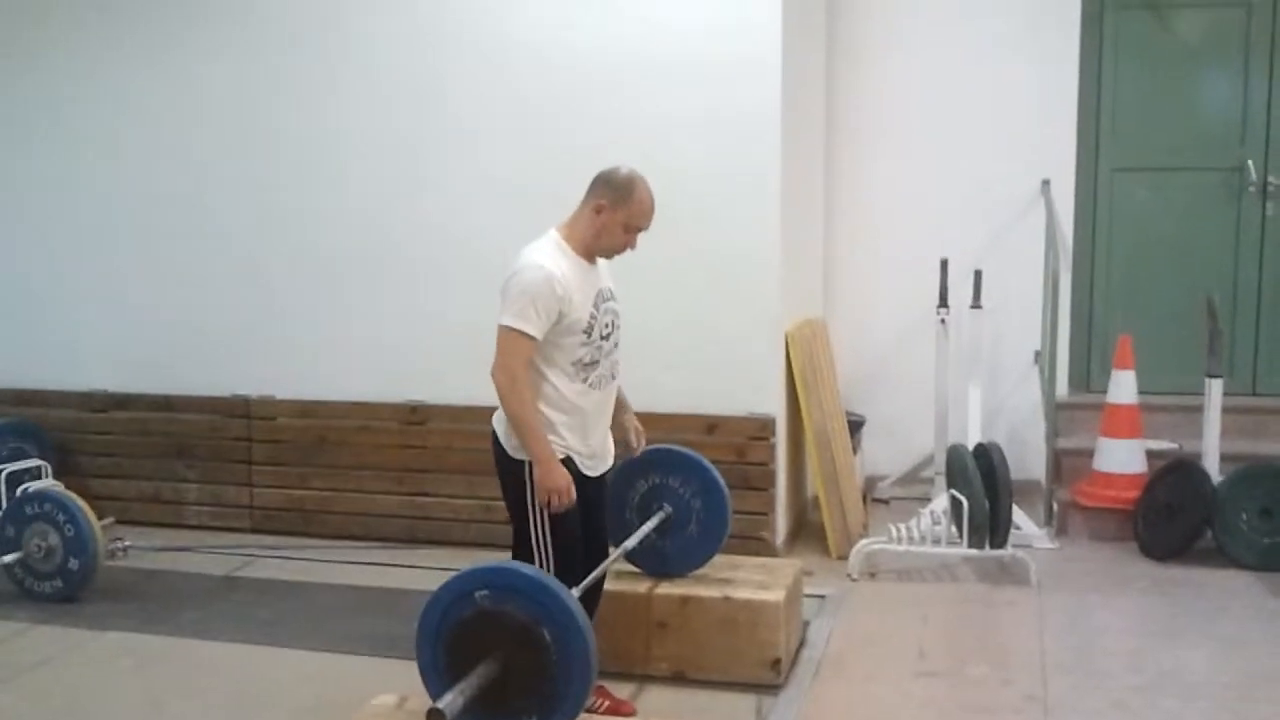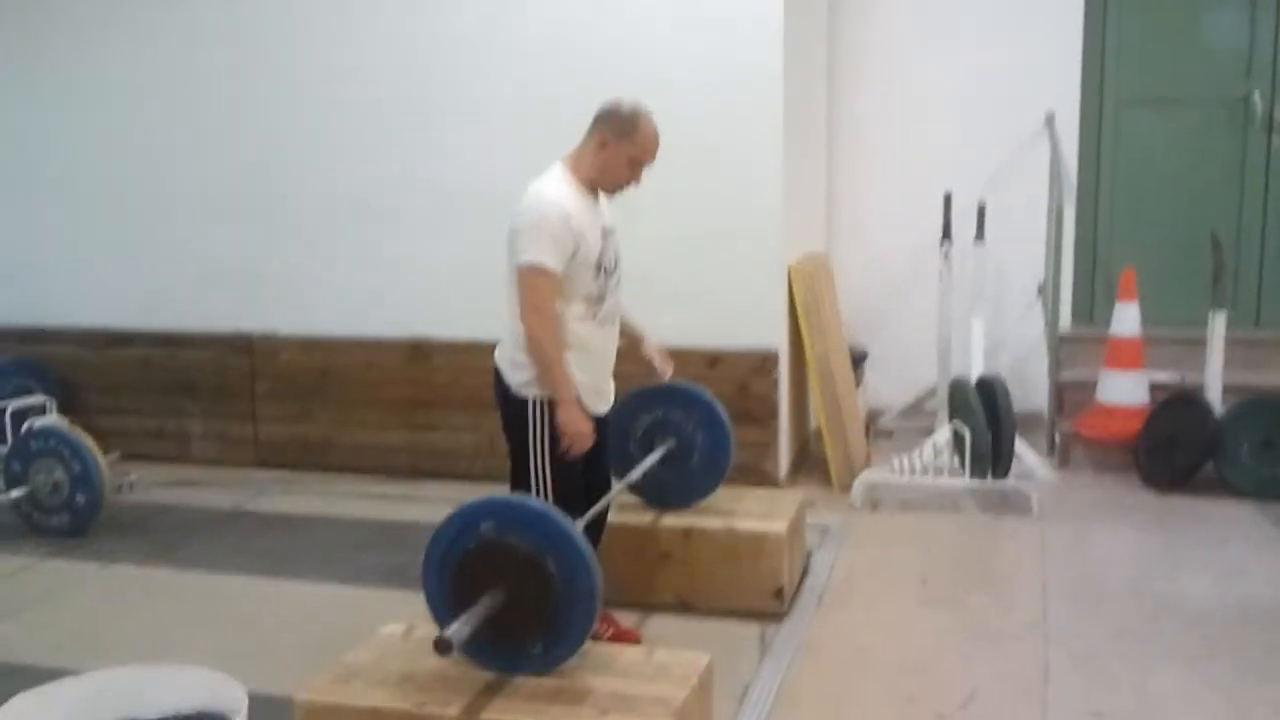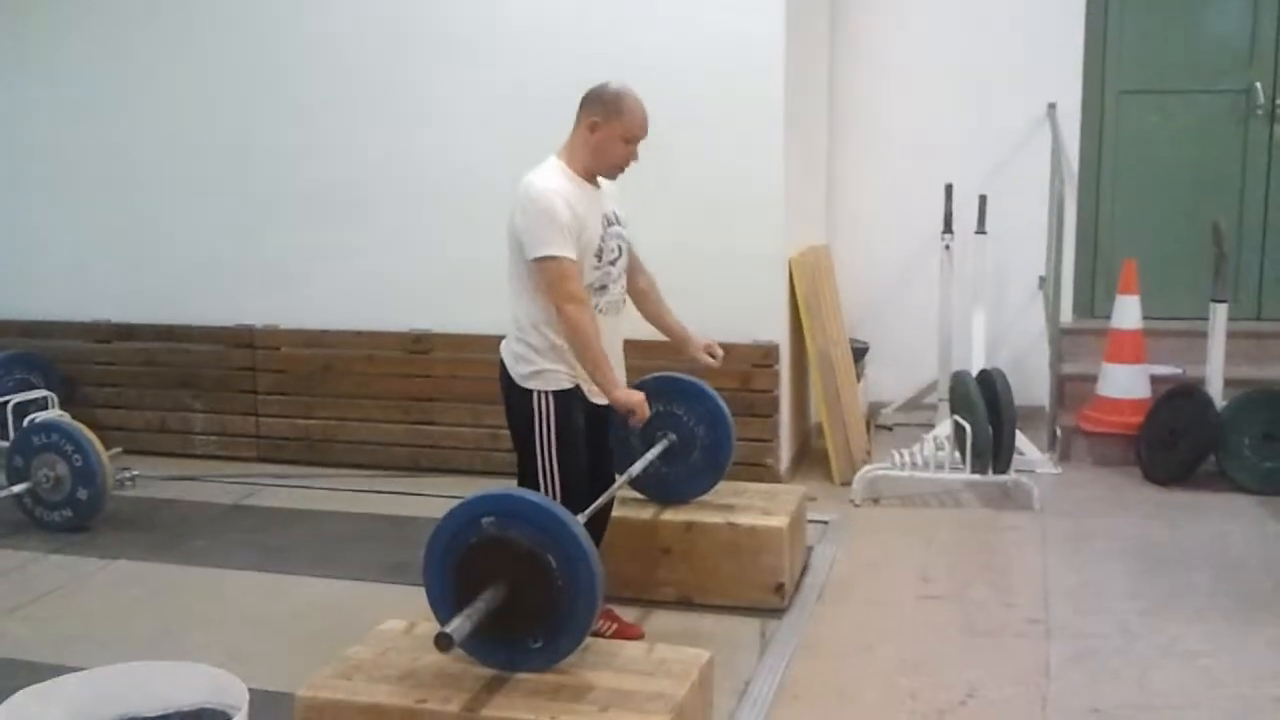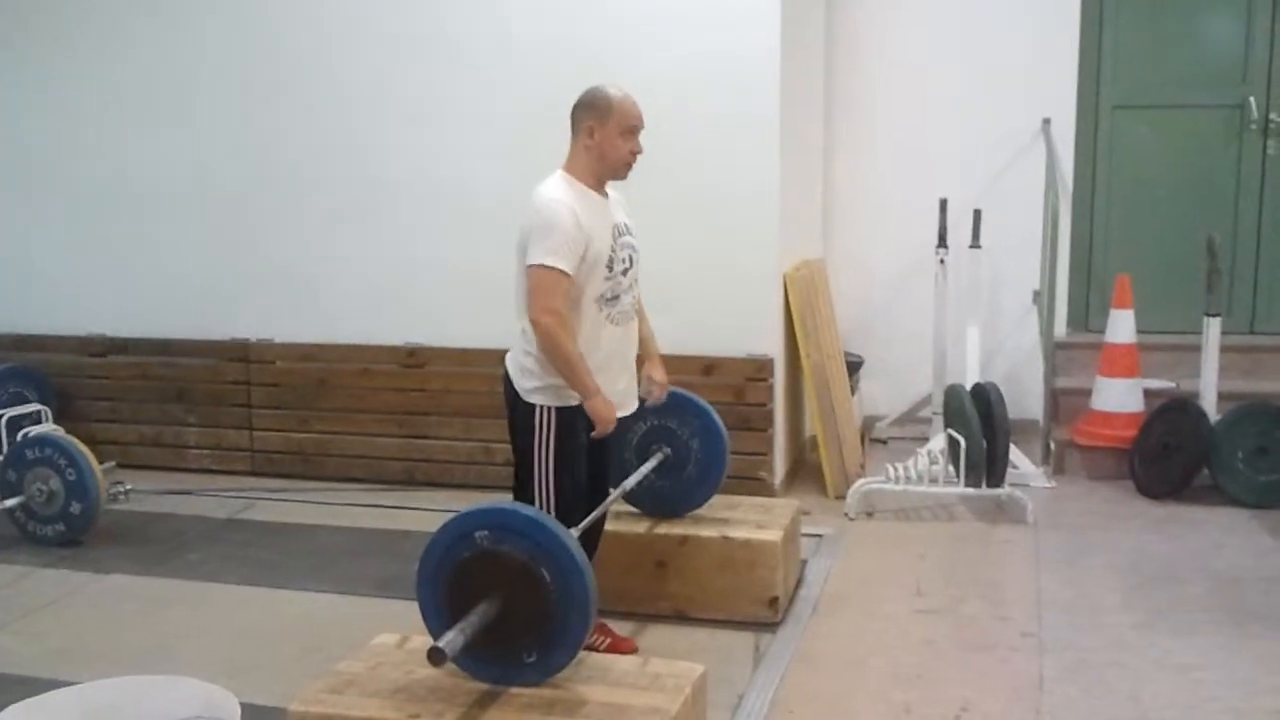
dt=0.4s
person 1, frame 1
left shoulder: (594, 266)
right shoulder: (541, 271)
right elbow: (508, 371)
left wrist: (621, 413)
right wrist: (544, 461)
left hip: (587, 451)
right hip: (542, 457)
left knee: (589, 573)
right knee: (547, 582)
person 1, frame 2
left shoulder: (591, 202)
right shoulder: (550, 205)
right elbow: (539, 315)
left wrist: (639, 341)
right wrist: (566, 406)
left hip: (586, 388)
right hip: (541, 392)
left knee: (591, 505)
person 1, frame 3
left shoulder: (601, 191)
right shoulder: (547, 195)
left elbow: (632, 274)
right elbow: (569, 304)
left wrist: (685, 338)
right wrist: (615, 388)
left hip: (588, 378)
right hip: (546, 381)
left knee: (594, 498)
right knee: (554, 510)
person 1, frame 4
left shoulder: (609, 201)
right shoulder: (558, 208)
left elbow: (624, 292)
right elbow: (546, 315)
left wrist: (651, 358)
right wrist: (590, 394)
left hip: (595, 393)
right hip: (551, 396)
left knee: (587, 514)
right knee: (546, 524)
